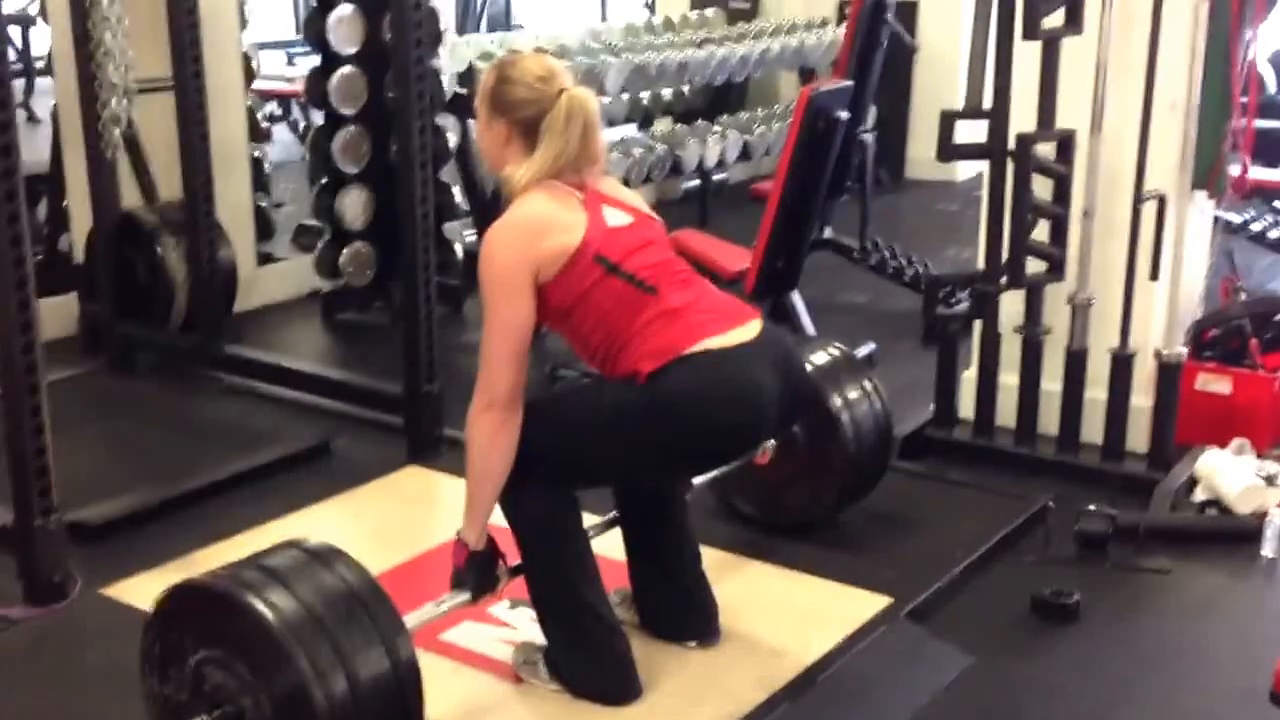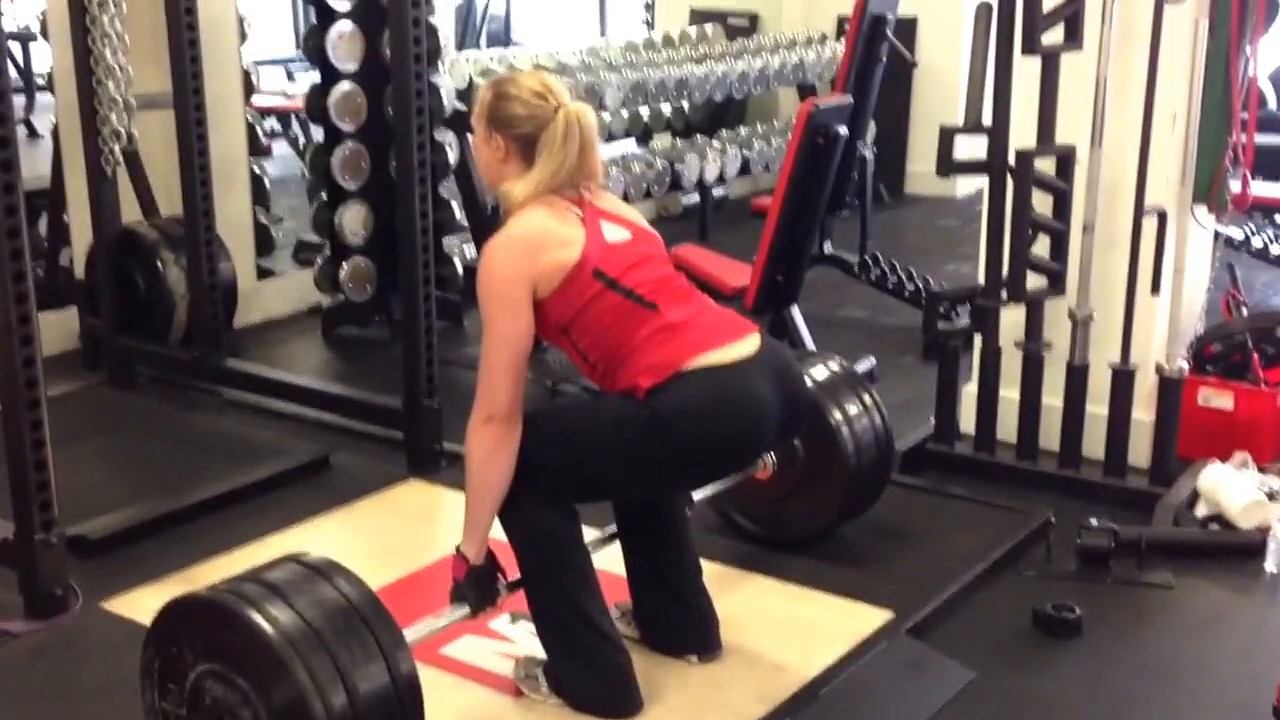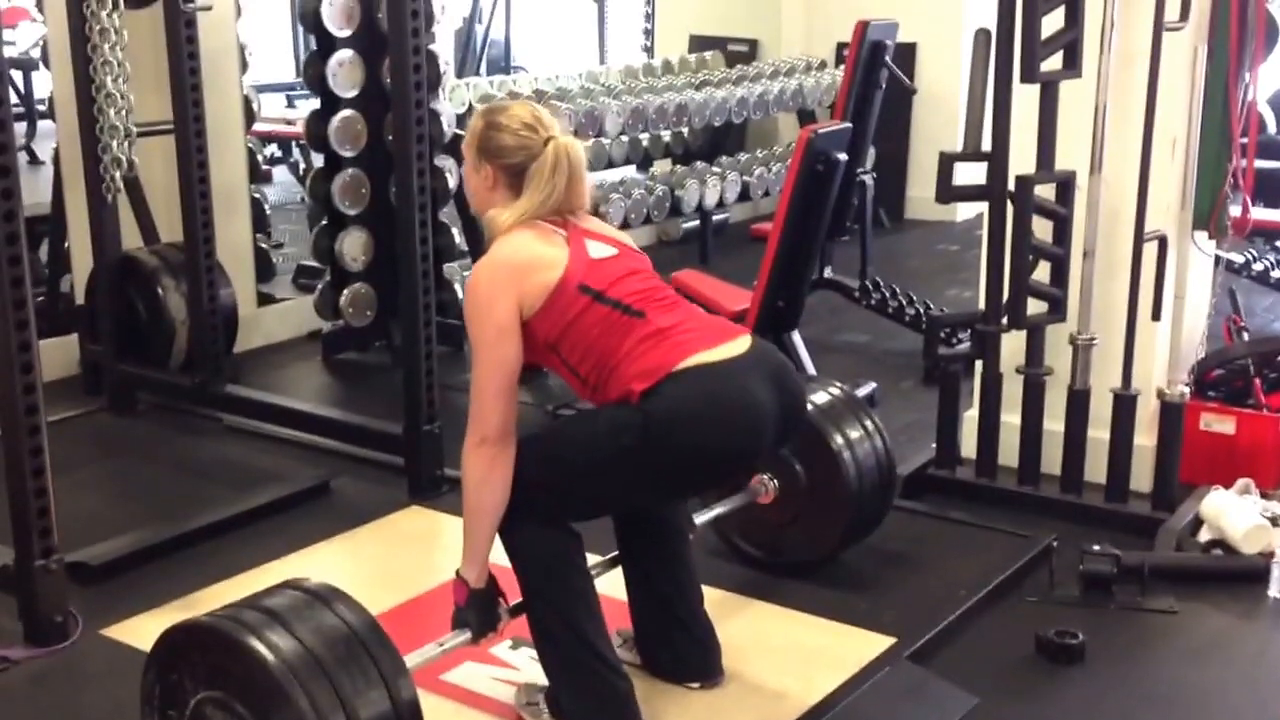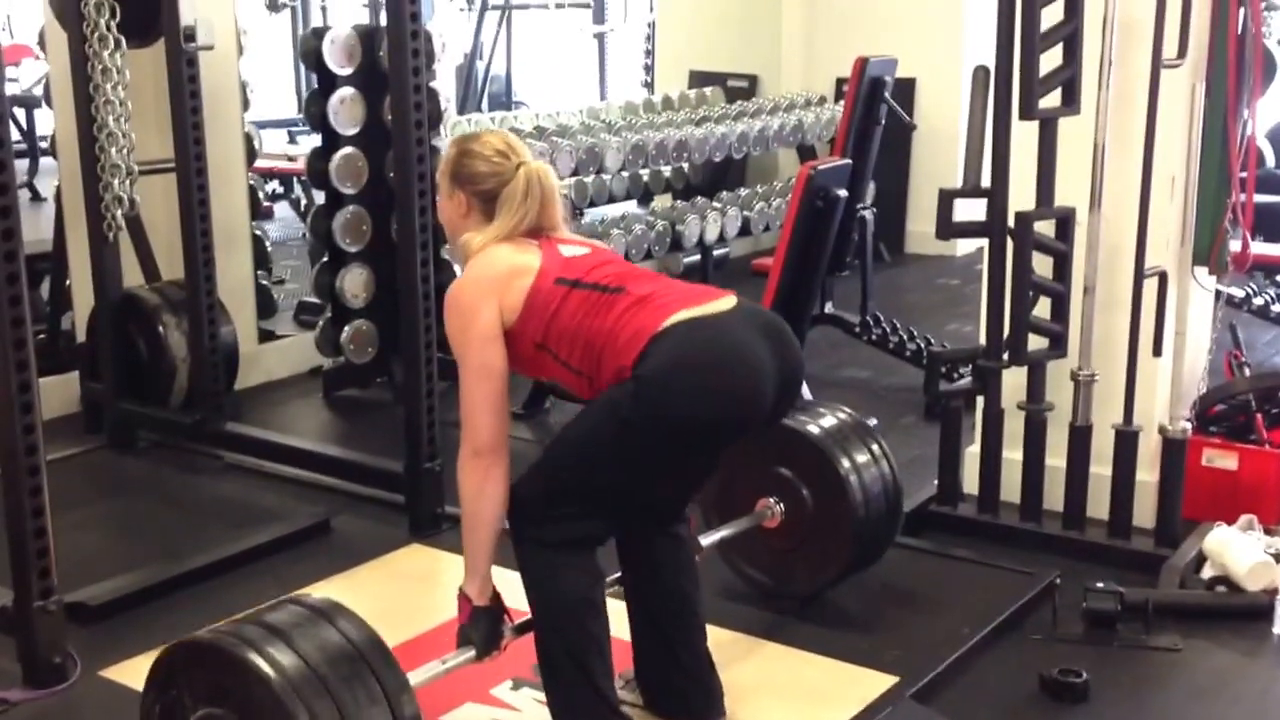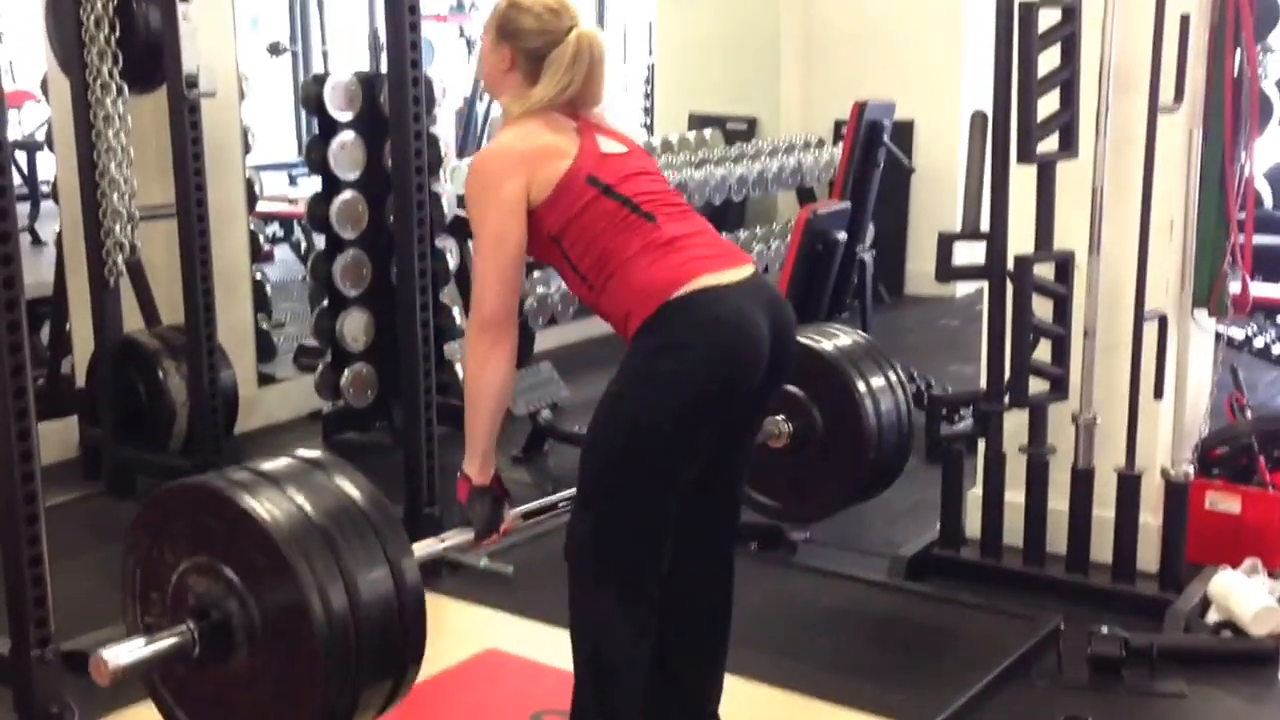
dt=0.7s
person 1, frame 1
left shoulder: (514, 232)
right shoulder: (610, 193)
left elbow: (498, 404)
left wrist: (473, 536)
left hip: (710, 394)
right hip: (772, 365)
left knee: (525, 454)
right knee: (631, 419)
left ankle: (591, 664)
right ankle: (677, 609)
person 1, frame 2
left shoulder: (513, 247)
right shoulder: (607, 205)
left elbow: (497, 417)
left wrist: (472, 552)
left hip: (709, 409)
right hip: (774, 379)
left knee: (523, 467)
right knee: (630, 437)
right ankle: (679, 623)
person 1, frame 3
left shoulder: (499, 271)
right shoulder: (592, 232)
left elbow: (491, 439)
left wrist: (473, 576)
left hip: (706, 410)
right hip: (771, 384)
left knee: (524, 495)
right knee: (630, 455)
right ankle: (682, 651)
person 1, frame 4
left shoulder: (476, 288)
right shoulder: (567, 246)
left elbow: (484, 453)
left wrist: (477, 591)
left hip: (698, 371)
right hip: (769, 347)
left knee: (546, 522)
right knee: (643, 498)
person 1, frame 5
left shoulder: (508, 154)
right shoulder: (602, 132)
left elbow: (493, 326)
left wrist: (479, 473)
left hip: (691, 334)
right hip: (761, 312)
left knee: (611, 561)
right knee: (700, 543)
